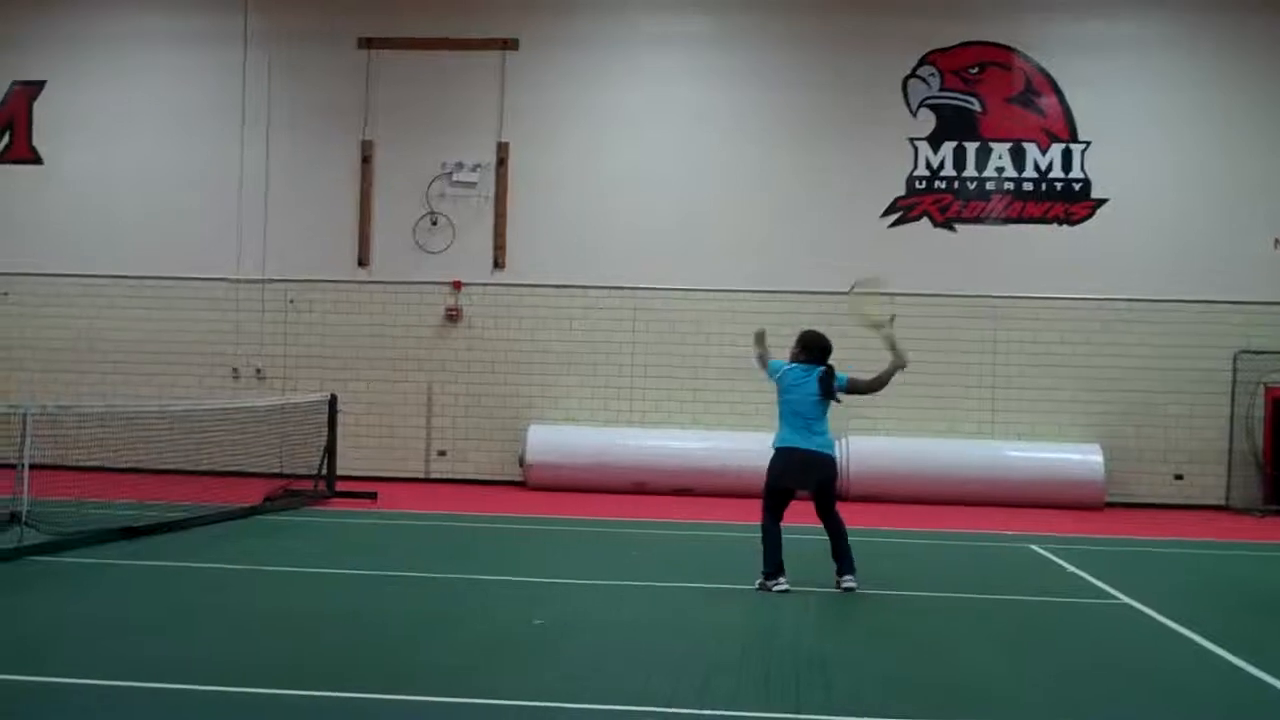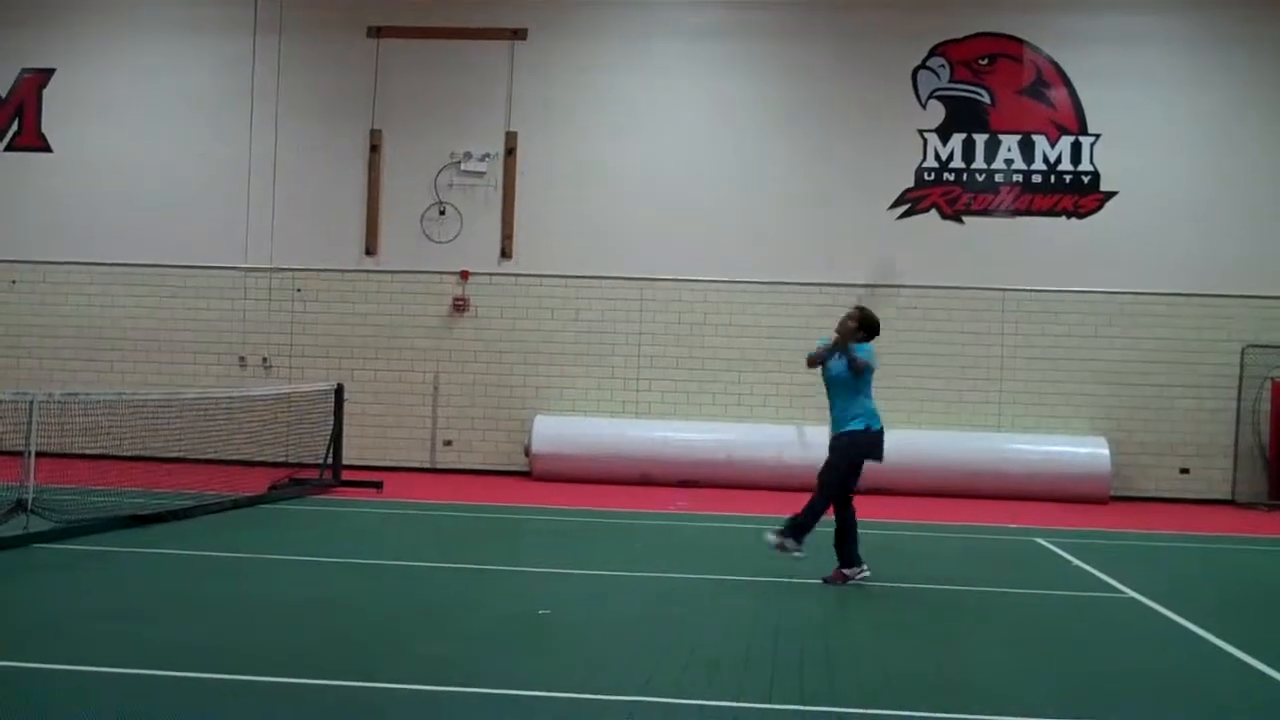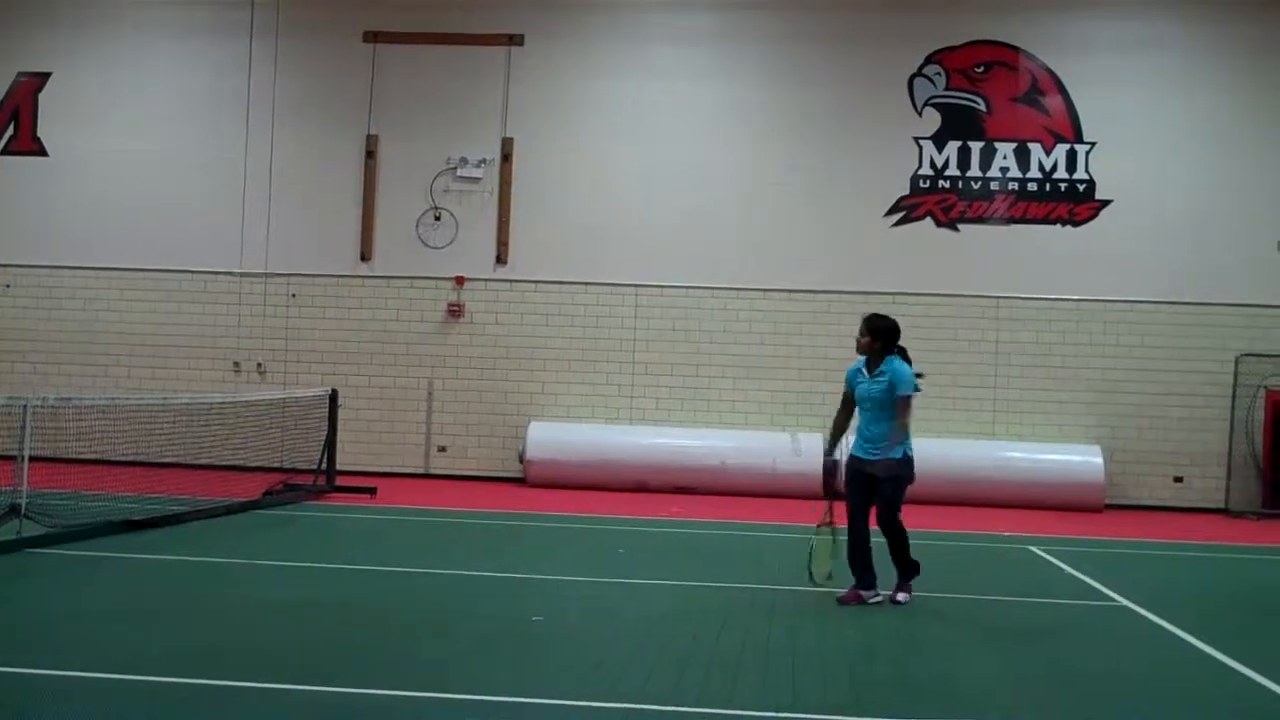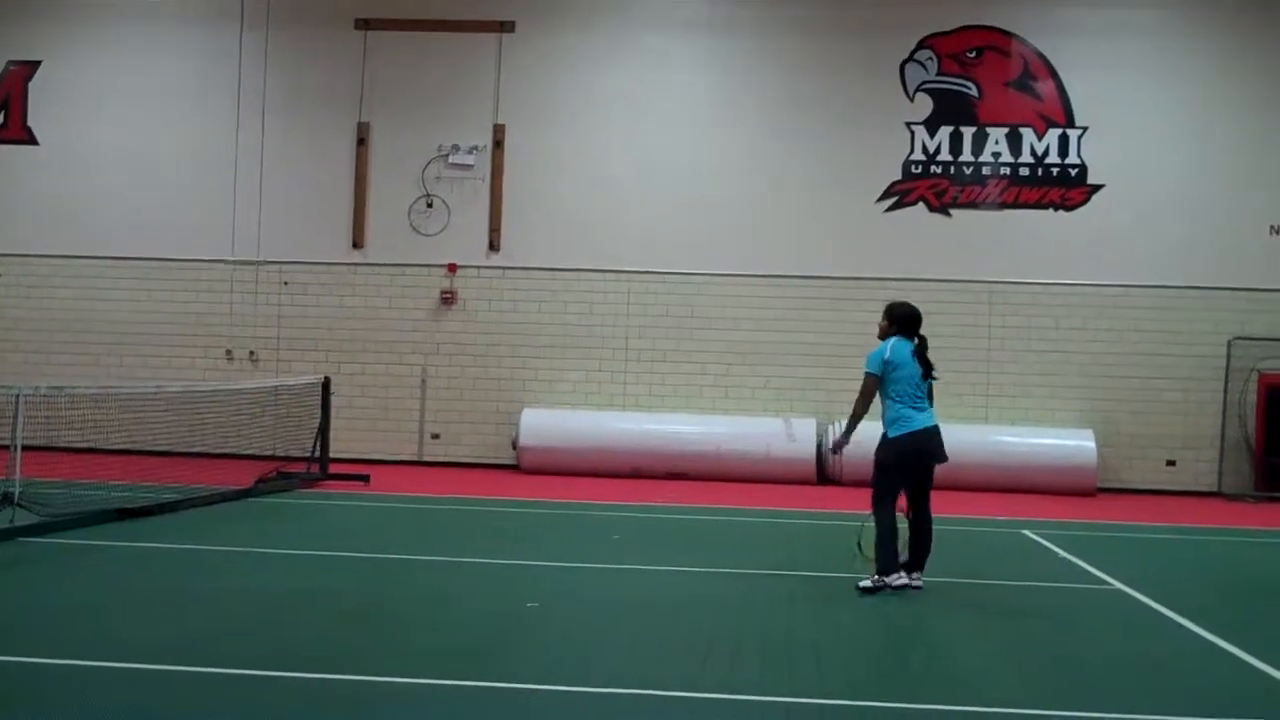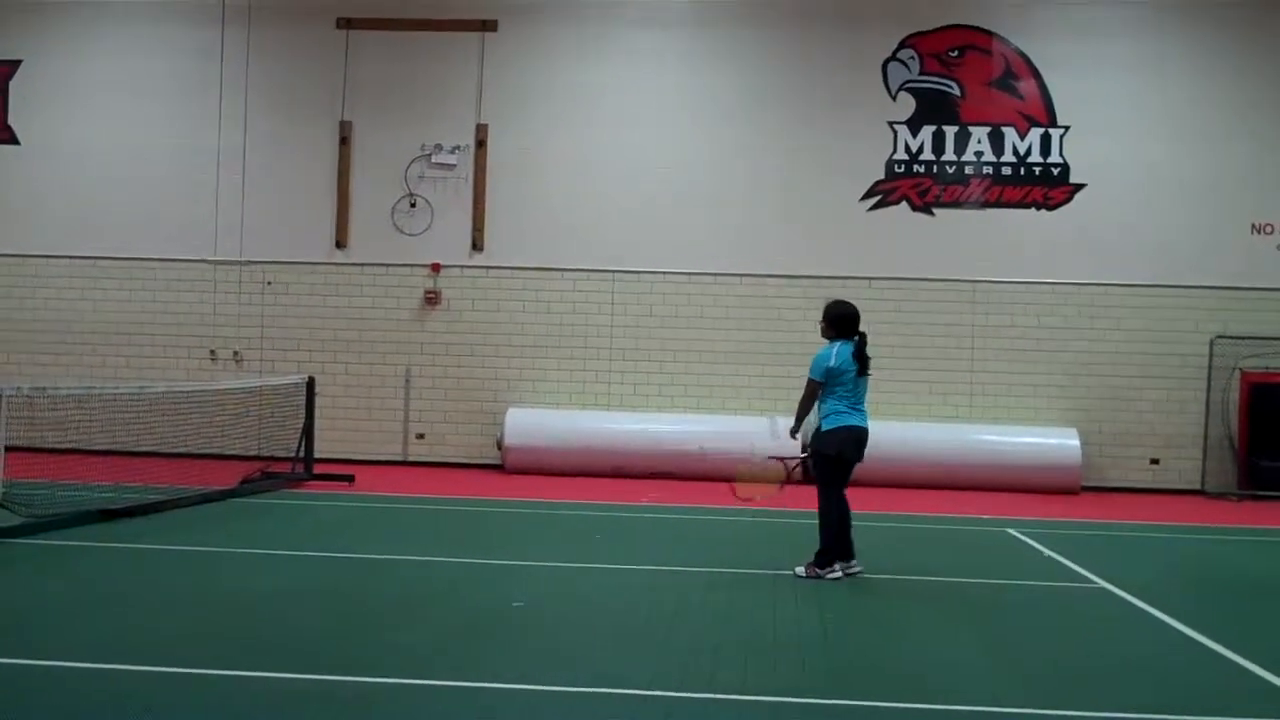
dt=1s
person 1, frame 1
left shoulder: (783, 372)
right shoulder: (829, 379)
left elbow: (763, 359)
right elbow: (872, 385)
left wrist: (759, 342)
right wrist: (896, 364)
left hip: (788, 456)
right hip: (822, 459)
left knee: (771, 516)
right knee: (829, 516)
left ankle: (774, 577)
right ankle: (847, 574)
person 1, frame 2
left shoulder: (863, 350)
right shoulder: (827, 347)
left elbow: (862, 366)
right elbow: (812, 360)
left wrist: (846, 353)
right wrist: (829, 349)
left hip: (863, 431)
right hip: (842, 431)
left knee: (828, 483)
right knee: (840, 495)
left ankle: (791, 535)
right ankle: (851, 564)
person 1, frame 3
left shoulder: (899, 371)
right shoulder: (855, 372)
left elbow: (902, 418)
right elbow: (845, 413)
left wrist: (891, 454)
right wrist: (830, 450)
left hip: (892, 458)
right hip: (860, 457)
left knee: (888, 519)
right knee: (856, 520)
left ankle: (908, 573)
right ankle: (866, 586)
person 1, frame 4
left shoulder: (882, 352)
right shoulder: (920, 355)
left elbow: (865, 398)
left wrist: (846, 434)
left hip: (900, 437)
right hip: (928, 434)
left knee: (883, 503)
right knee: (919, 504)
left ankle: (889, 571)
right ankle: (914, 570)
person 1, frame 5
left shoulder: (826, 356)
right shoulder: (858, 352)
left elbow: (809, 397)
left wrist: (796, 425)
left hip: (833, 432)
right hip: (857, 430)
left knee: (828, 497)
right knee: (837, 494)
left ankle: (826, 564)
right ankle: (846, 558)
